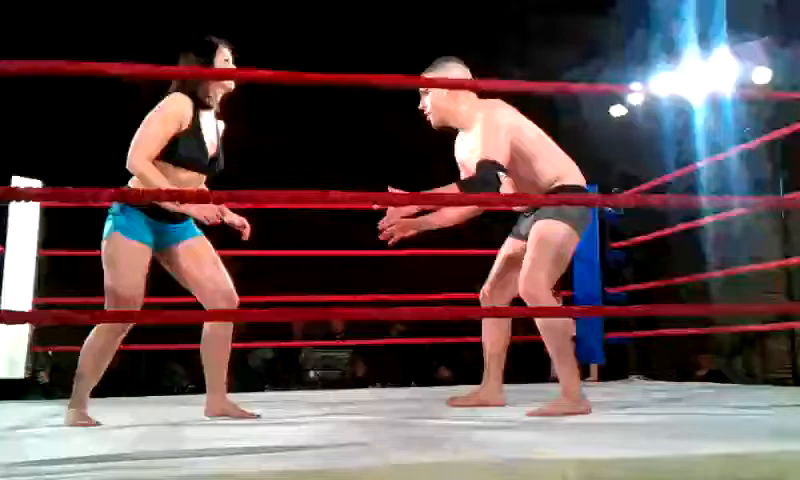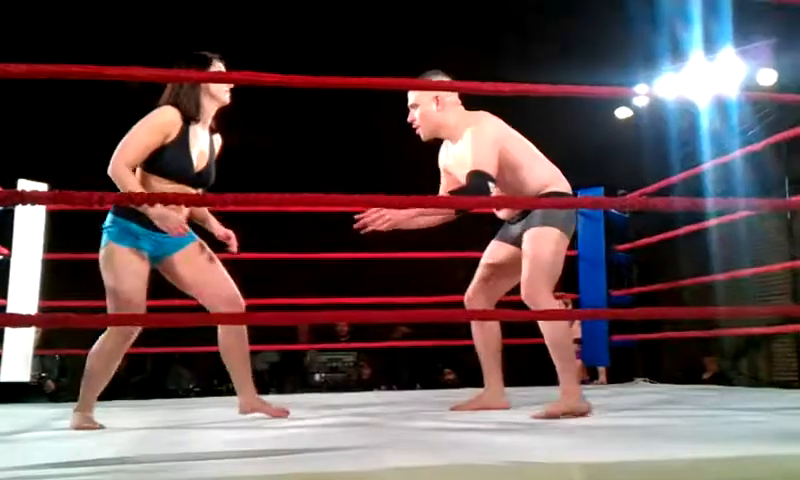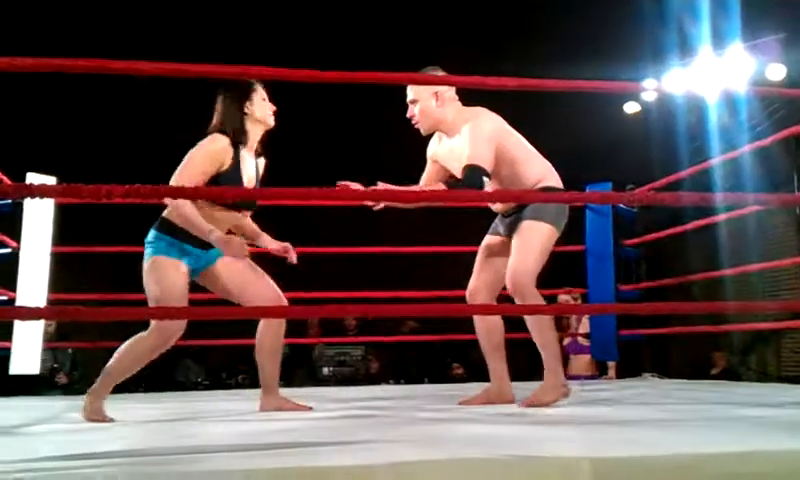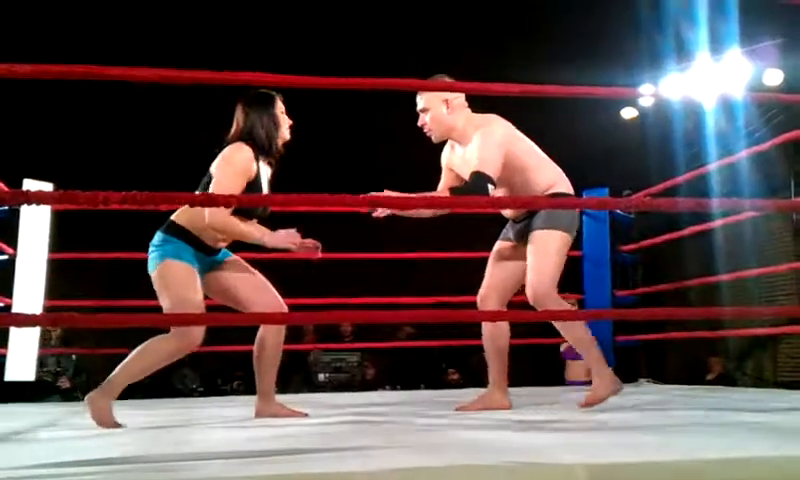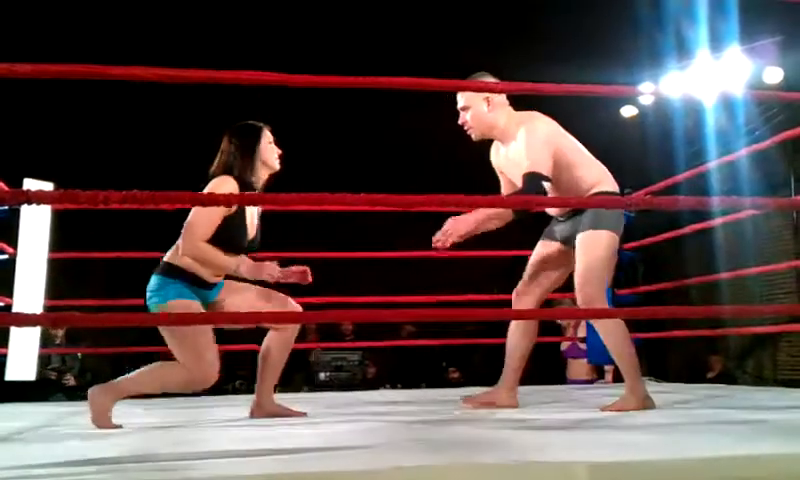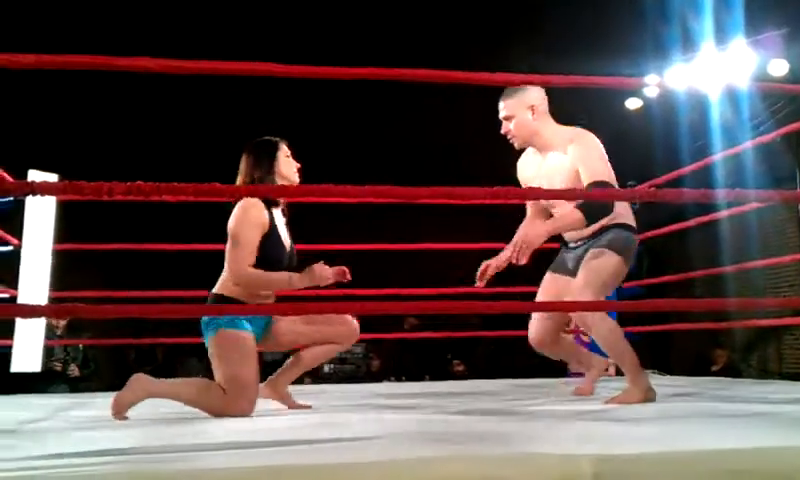
dt=0.3s
person 1, frame 1
left shoulder: (492, 116)
right shoulder: (463, 143)
left elbow: (487, 183)
right elbow: (474, 202)
left wrist: (417, 201)
right wrist: (419, 223)
left hip: (564, 199)
right hip: (532, 212)
left knee: (532, 288)
right knee: (492, 296)
left ankle: (573, 395)
right ankle: (491, 388)
person 1, frame 2
left shoulder: (481, 128)
right shoulder: (448, 153)
left elbow: (478, 192)
right elbow: (451, 208)
left wrist: (411, 208)
right wrist: (398, 221)
left hip: (549, 205)
right hip: (516, 219)
left knee: (534, 293)
right knee: (477, 299)
left ankle: (572, 395)
right ankle: (493, 392)
person 1, frame 3
left shoulder: (480, 123)
right shoulder: (439, 146)
left elbow: (472, 185)
right elbow: (425, 193)
left wrist: (402, 193)
right wrist: (374, 194)
left hip: (542, 199)
right hip: (508, 213)
left knee: (519, 281)
right knee: (478, 294)
left ankle: (554, 379)
right ankle: (500, 386)
person 1, frame 4
left shoulder: (490, 131)
right shoulder: (452, 153)
left elbow: (479, 192)
right elbow: (443, 202)
left wrist: (409, 200)
left hip: (554, 206)
right hip: (521, 220)
left knee: (539, 293)
right knee: (488, 299)
left ankle: (603, 375)
right ankle: (497, 392)
person 1, frame 5
left shoulder: (533, 129)
right shoulder: (497, 152)
left elbow: (535, 193)
right elbow: (512, 204)
left wrist: (471, 220)
right wrist: (467, 226)
left hip: (599, 206)
right hip: (561, 218)
left knee: (587, 296)
right knee: (524, 298)
left ankle: (637, 392)
right ankle: (507, 390)
person 1, frame 6
left shoulder: (581, 144)
right shoulder: (526, 165)
left elbow: (602, 204)
right elbow: (536, 216)
left wrist: (541, 231)
right wrist: (504, 256)
left hip: (612, 235)
right hip: (573, 247)
left knee: (579, 303)
right knee: (539, 337)
left ankle: (639, 383)
right ankle: (592, 363)
person 2, frame 1
left shoulder: (217, 124)
right shoulder: (178, 105)
right elbow: (136, 161)
left wrist: (225, 214)
right wrist: (185, 203)
left hip: (178, 226)
right hip: (135, 216)
left knee: (225, 299)
right knee: (122, 315)
left ankle: (217, 399)
right ankle: (76, 405)
person 2, frame 2
left shoulder: (215, 139)
right shoulder: (168, 117)
right elbow: (118, 167)
left wrist: (216, 227)
right wrist: (156, 211)
left hip: (173, 236)
right hip: (129, 228)
left knee: (231, 304)
right knee: (126, 324)
left ankle: (248, 397)
right ankle: (83, 408)
person 2, frame 3
left shoulder: (259, 158)
right shoulder: (220, 146)
right elbow: (174, 194)
left wrist: (267, 242)
right wrist: (213, 232)
left hip: (209, 250)
right hip: (171, 242)
left knee: (274, 303)
right knee: (168, 328)
left ankle: (271, 396)
right ankle: (96, 395)
person 2, frame 4
left shoulder: (264, 164)
right shoulder: (241, 153)
right elbow: (215, 217)
left wrist: (290, 243)
right wrist: (267, 238)
left hip: (211, 254)
right hip: (176, 246)
left knee: (275, 310)
right knee: (190, 334)
left ankle: (266, 402)
right ankle: (105, 392)
person 2, frame 5
right shoulder: (226, 186)
right elbow: (188, 244)
left wrist: (279, 274)
right wrist: (244, 268)
left hip: (209, 290)
right hip: (174, 286)
left knee: (292, 313)
right knee: (204, 373)
left ankle: (263, 403)
right ankle: (109, 392)
person 2, frame 6
left shoulder: (277, 212)
right shoulder: (252, 207)
right elbow: (239, 275)
left wrist: (317, 278)
right wrist: (298, 279)
left hip: (264, 317)
right hip: (229, 314)
left knee: (349, 328)
right knee: (237, 405)
left ankle: (276, 385)
right ankle: (147, 386)
